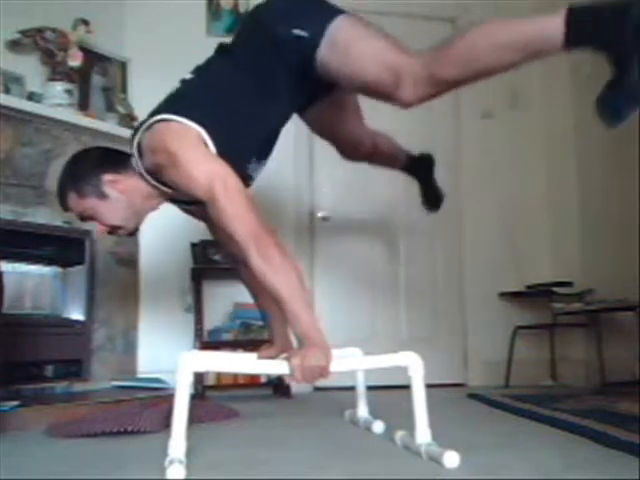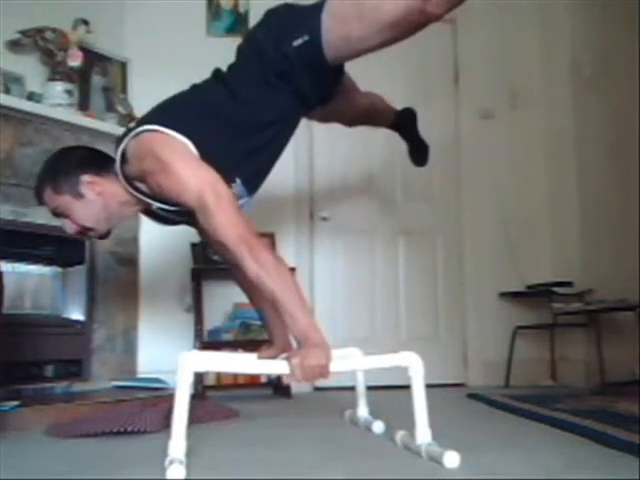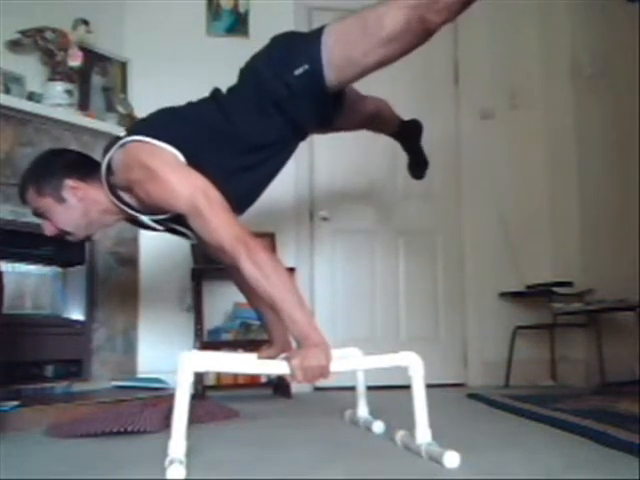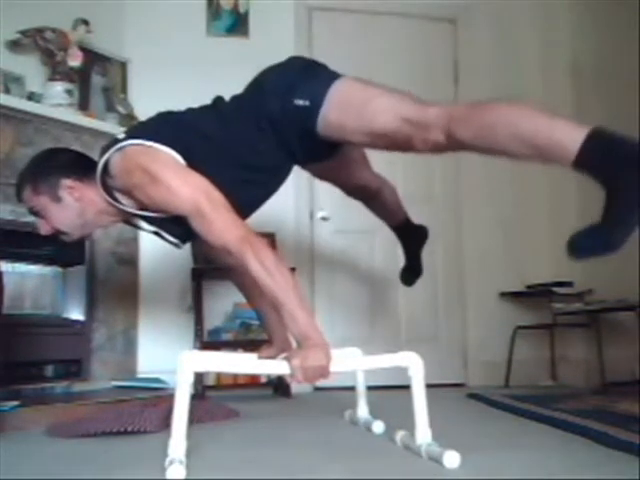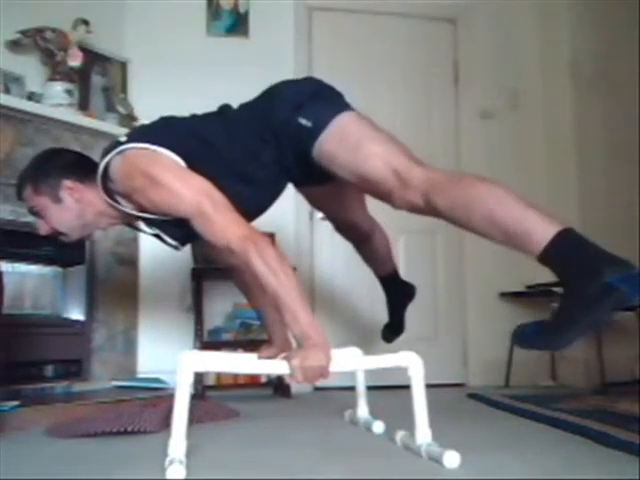
dt=1s
person 1, frame 1
left shoulder: (169, 152)
right shoulder: (181, 186)
left elbow: (260, 246)
right elbow: (244, 256)
left wrist: (314, 342)
right wrist: (280, 337)
right hip: (280, 59)
left knee: (413, 79)
right knee: (353, 142)
right ankle: (415, 166)
person 1, frame 2
left shoulder: (154, 160)
right shoulder: (157, 199)
left elbow: (249, 249)
right elbow: (236, 256)
left wrist: (313, 341)
right wrist: (281, 340)
left hip: (289, 48)
right hip: (282, 68)
right knee: (354, 111)
right ankle: (400, 123)
person 1, frame 3
left shoulder: (140, 169)
right shoulder: (139, 205)
left elbow: (242, 248)
right elbow: (231, 257)
left wrist: (312, 341)
right wrist: (279, 337)
left hip: (290, 76)
right hip: (281, 99)
right knee: (363, 113)
right ankle: (404, 133)
person 1, frame 4
left shoulder: (135, 170)
right shoulder: (135, 209)
left elbow: (243, 245)
right elbow: (233, 257)
left wrist: (311, 340)
right wrist: (278, 337)
left hip: (290, 96)
right hip: (287, 126)
left knee: (435, 127)
right knee: (360, 182)
right ankle: (408, 235)
person 1, frame 5
left shoulder: (137, 171)
right shoulder: (136, 210)
left elbow: (246, 244)
right elbow: (233, 258)
left wrist: (312, 340)
right wrist: (278, 338)
left hip: (294, 113)
right hip: (288, 142)
left knee: (413, 185)
right knee: (354, 223)
right ankle: (396, 292)
